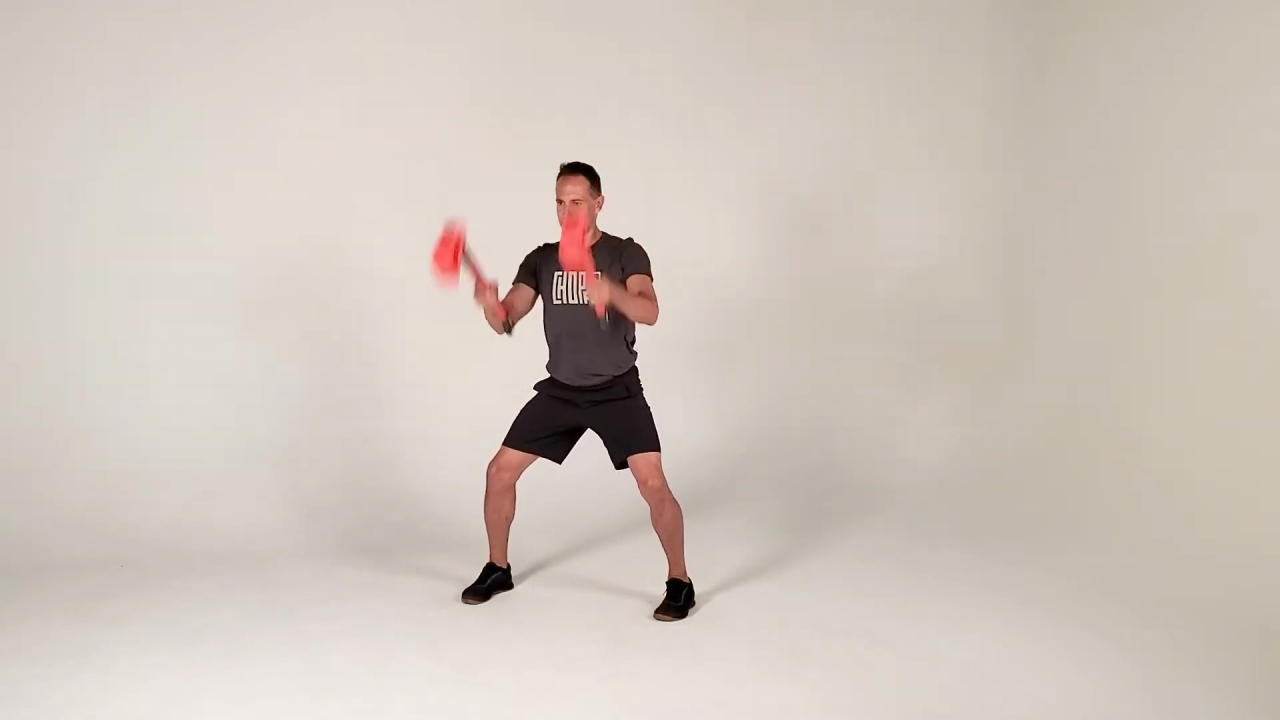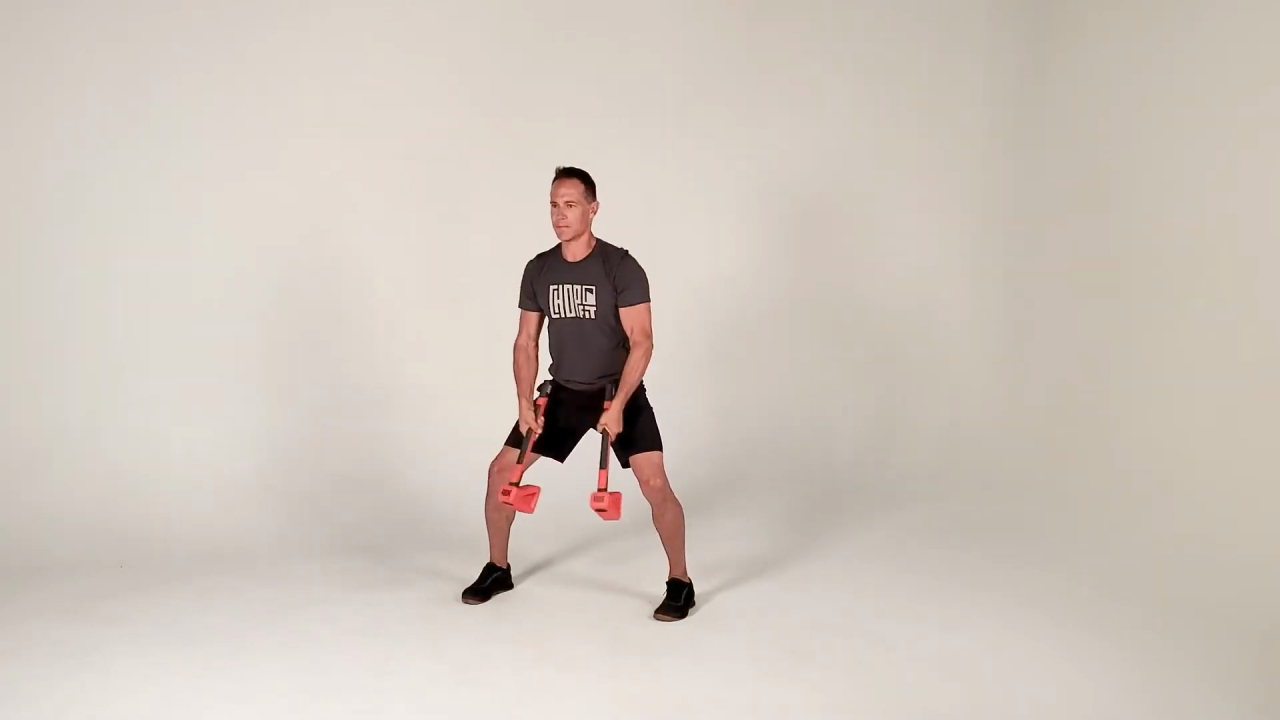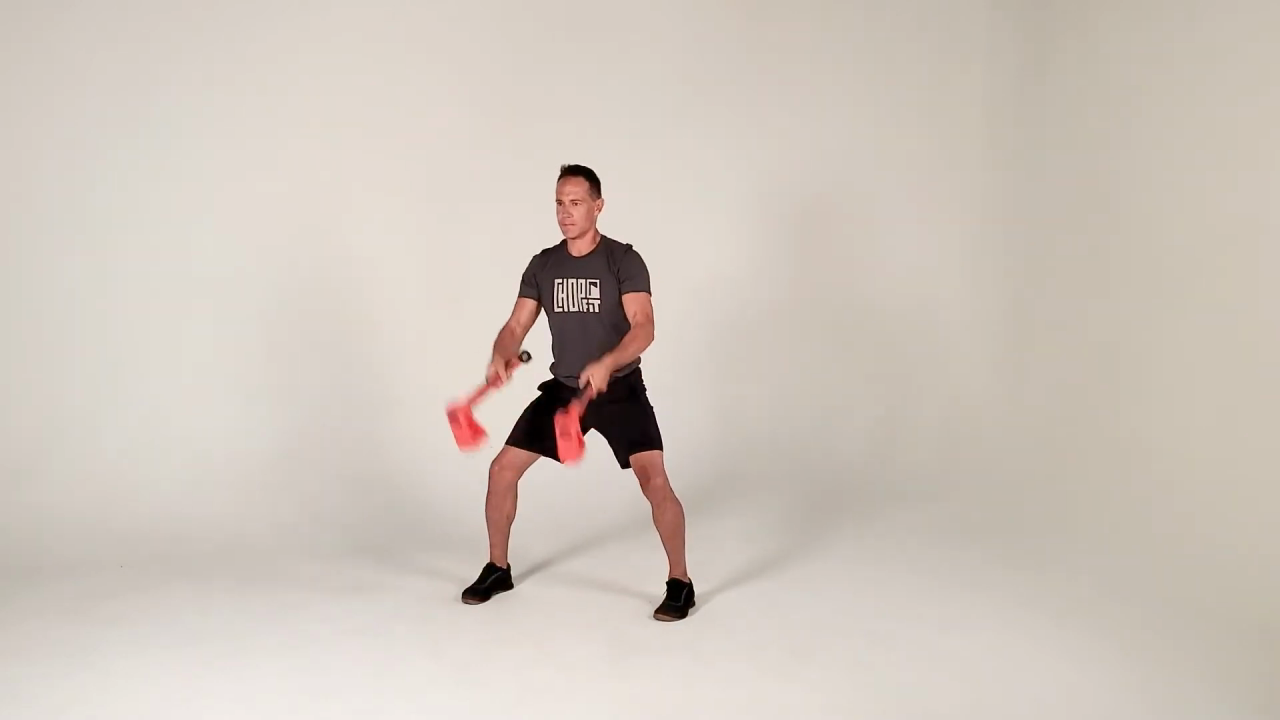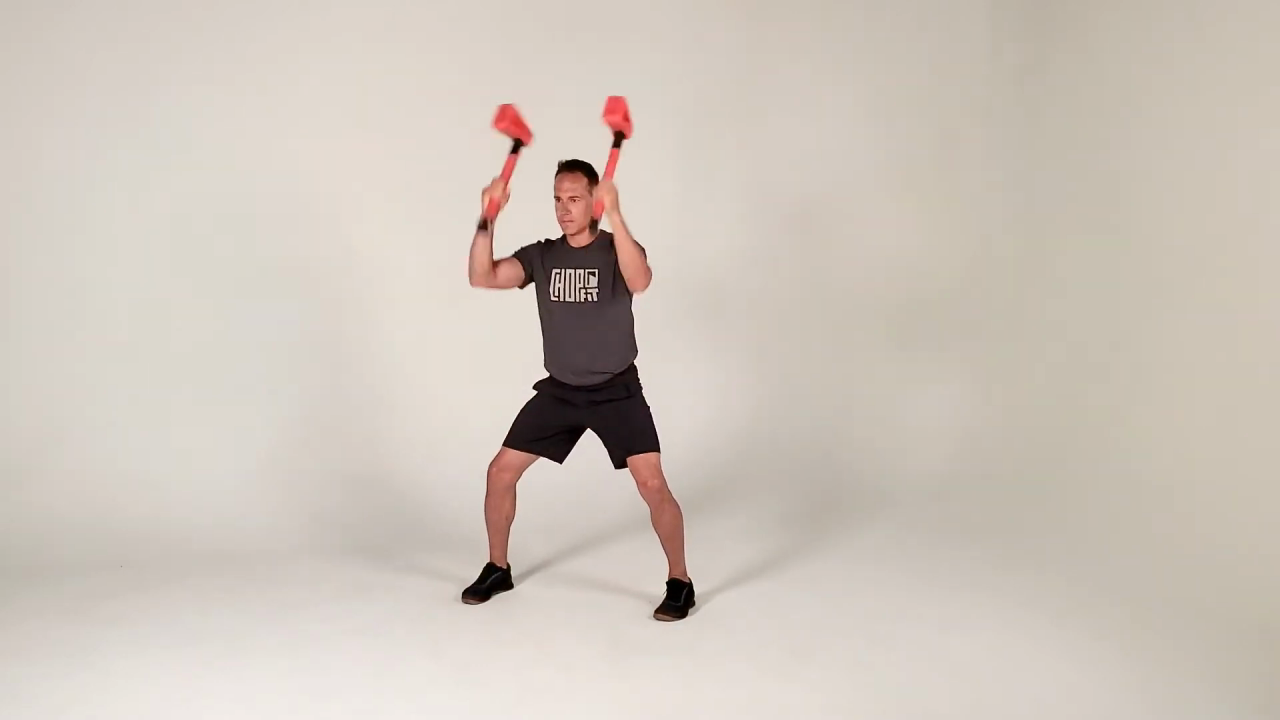
dt=0.3s
person 1, frame 1
left shoulder: (626, 253)
right shoulder: (541, 260)
left elbow: (649, 311)
right elbow: (504, 320)
left wrist: (612, 293)
right wrist: (491, 301)
left hip: (617, 390)
right hip: (560, 391)
left knee: (653, 484)
right knee: (499, 471)
left ankle: (679, 582)
right ankle: (497, 568)
person 1, frame 2
left shoulder: (620, 266)
right shoulder: (538, 270)
left elbow: (641, 341)
right elbow: (526, 343)
left wrist: (618, 405)
right wrist: (524, 402)
left hip: (618, 393)
right hip: (563, 392)
left knee: (654, 484)
right knee: (501, 471)
left ankle: (680, 583)
right ankle: (497, 569)
person 1, frame 3
left shoulder: (624, 260)
right shoulder: (542, 265)
left elbow: (643, 329)
right elbow: (516, 327)
left wrist: (607, 364)
right wrist: (501, 359)
left hip: (619, 389)
right hip: (562, 388)
left knee: (654, 482)
right knee: (500, 471)
left ankle: (679, 583)
right ankle: (497, 569)
person 1, frame 4
left shoulder: (616, 249)
right shoulder: (540, 255)
left elbow: (640, 281)
right elbow: (481, 276)
left wrist: (615, 214)
right wrist: (488, 217)
left hip: (616, 390)
right hip: (559, 390)
left knee: (652, 484)
right knee: (500, 472)
left ankle: (680, 582)
right ankle: (497, 569)
